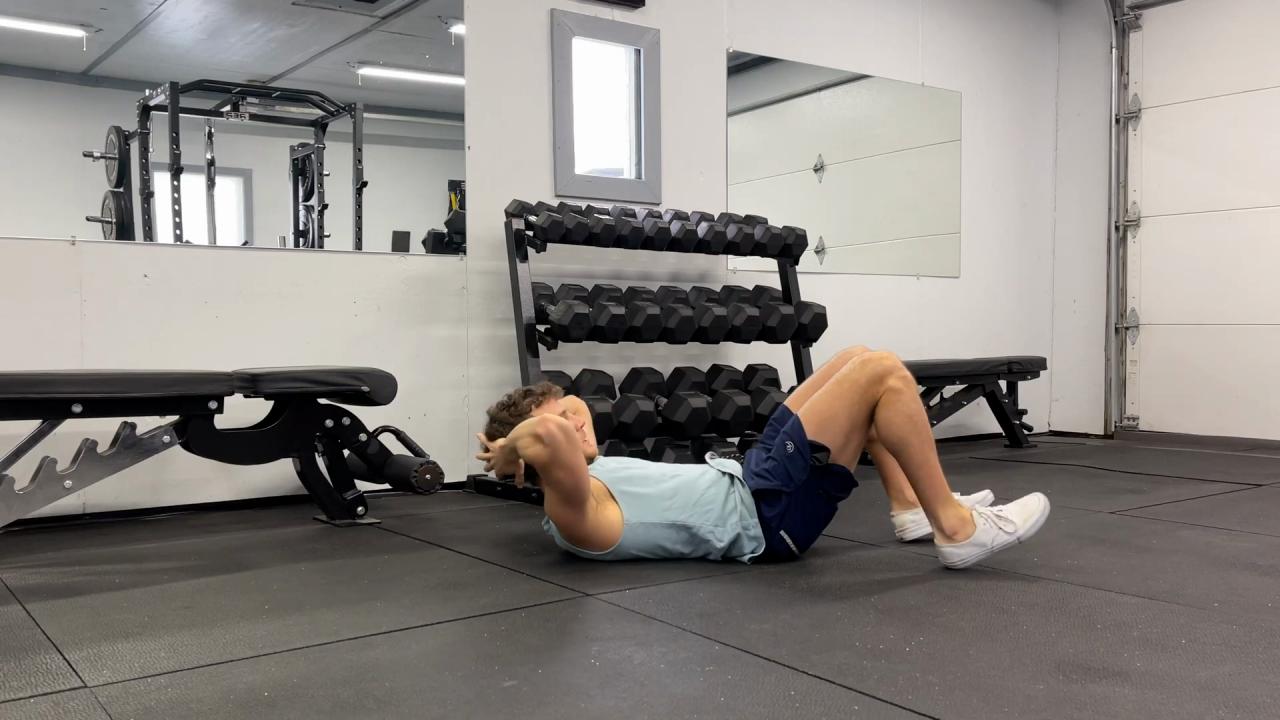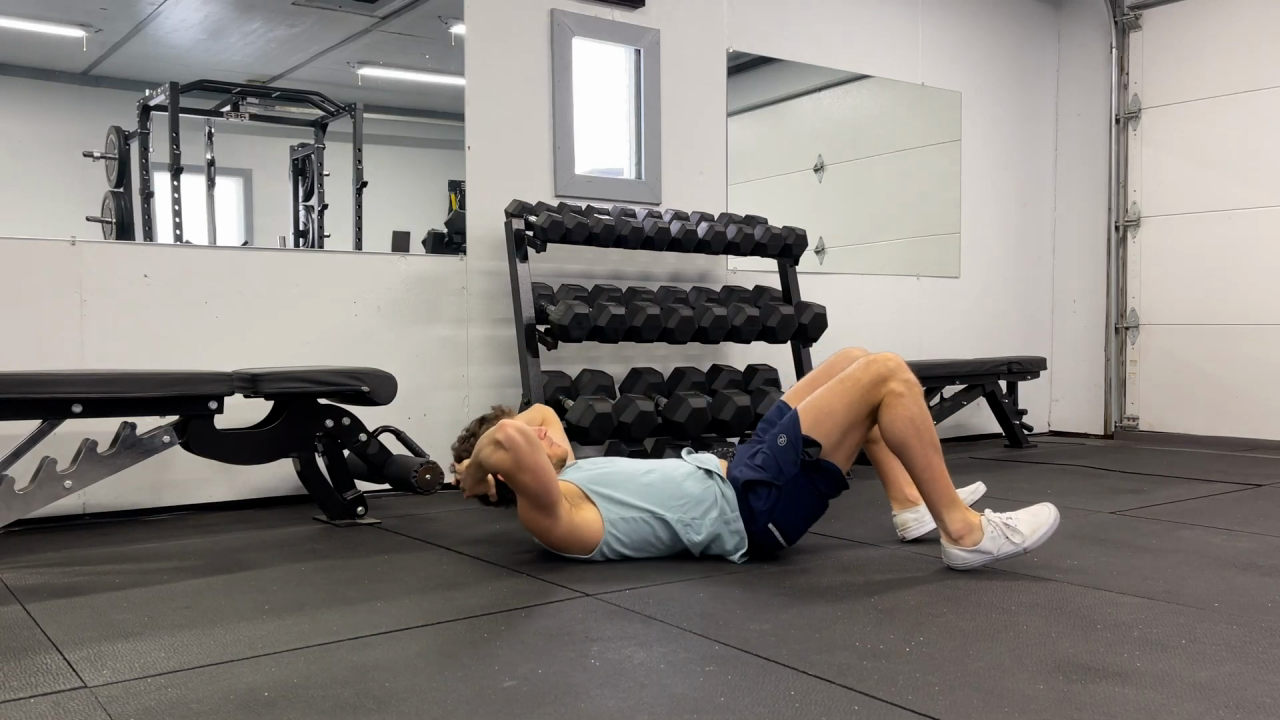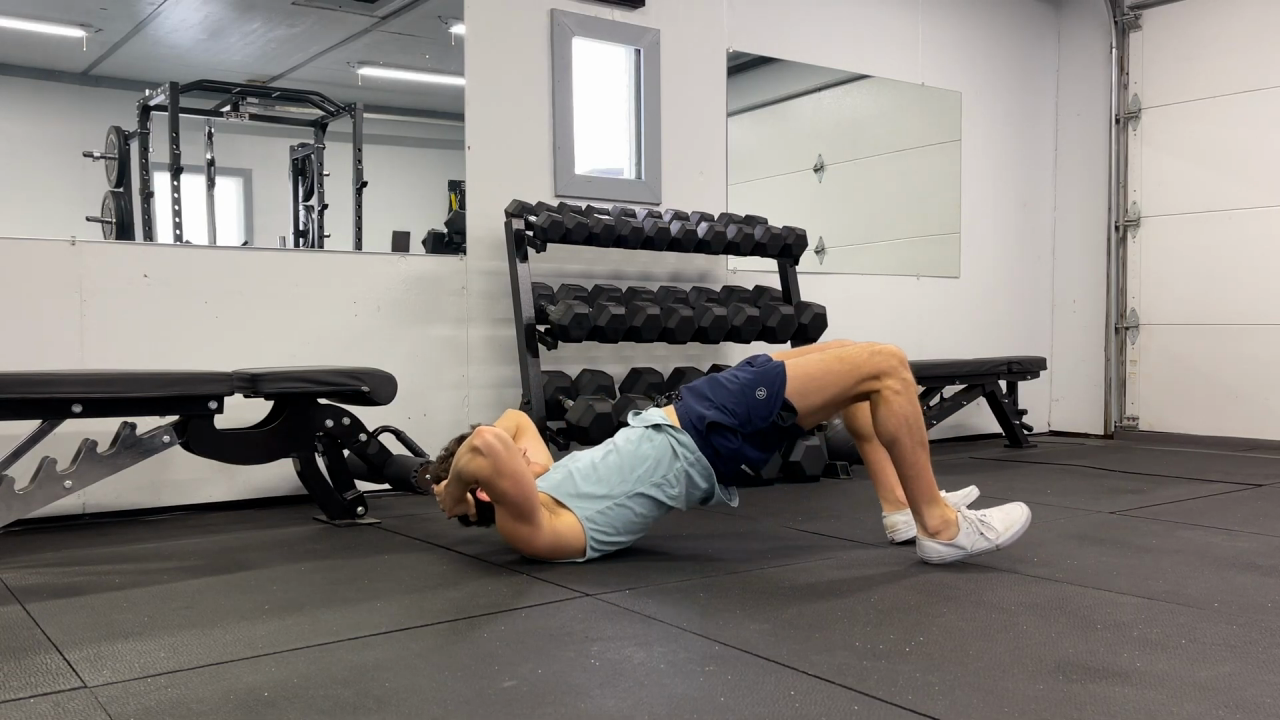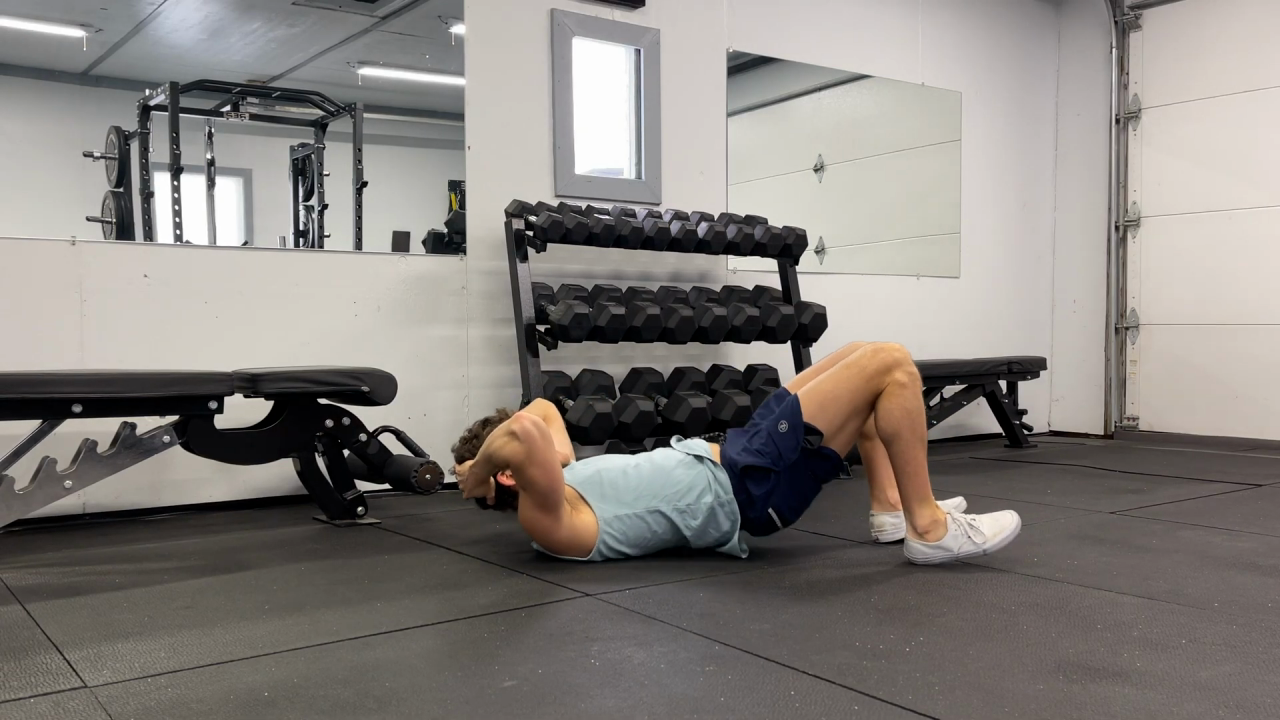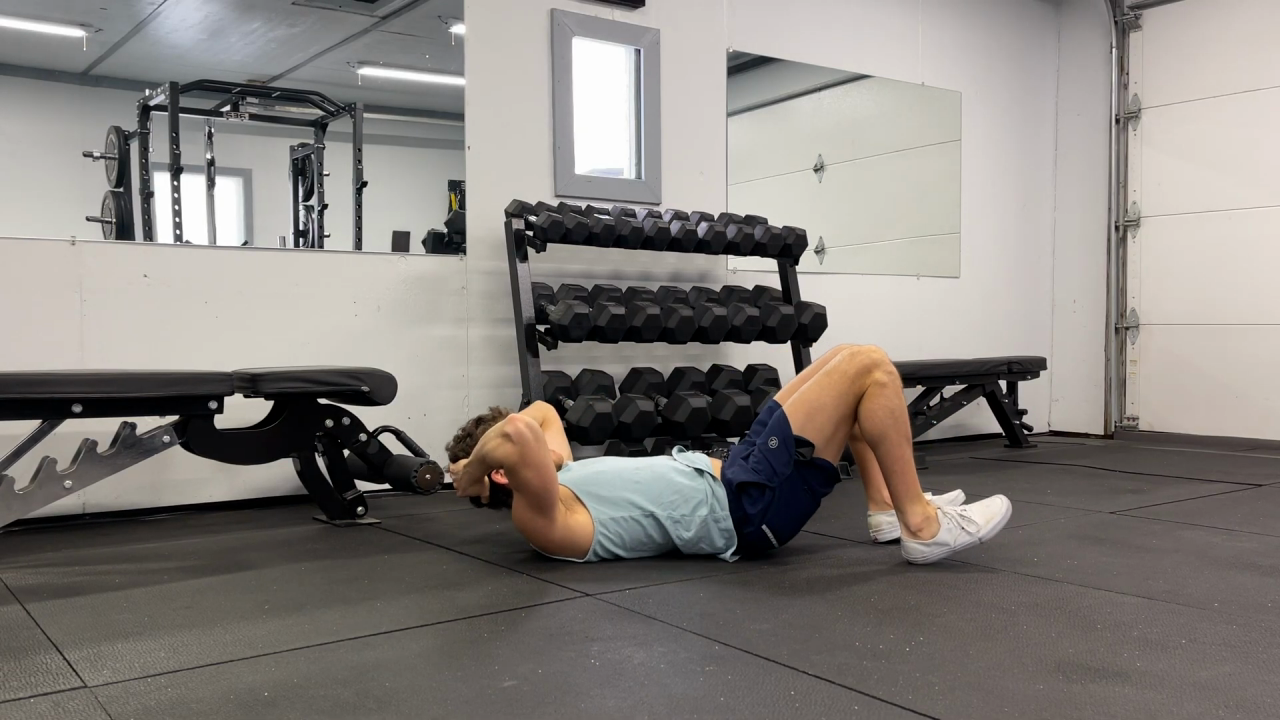
dt=1s
person 1, frame 1
left shoulder: (581, 478)
right shoulder: (570, 512)
left elbow: (571, 407)
right elbow: (548, 434)
left wrist: (508, 437)
right wrist: (507, 447)
left hip: (745, 478)
right hip: (768, 514)
left knee: (856, 361)
right knee: (884, 373)
left ankle: (911, 508)
right ankle: (957, 529)
person 1, frame 2
left shoulder: (566, 481)
right shoulder: (552, 518)
left elbow: (541, 412)
right elbow: (510, 440)
left wrist: (496, 438)
right wrist: (476, 466)
left hip: (735, 472)
right hip: (751, 501)
left knee: (856, 362)
right knee: (890, 375)
left ankle: (913, 505)
right ankle: (964, 532)
person 1, frame 3
left shoulder: (540, 489)
right shoulder: (527, 529)
left elbow: (514, 418)
right elbow: (486, 443)
right wrist: (453, 492)
left hip: (699, 419)
left knee: (853, 359)
right knee: (887, 367)
left ankle: (902, 509)
right ankle: (939, 527)
person 1, frame 4
left shoulder: (564, 483)
right shoulder: (550, 523)
left elbow: (542, 407)
right elbow: (524, 430)
right wrist: (476, 473)
left hip: (732, 459)
right hip: (749, 484)
left knee: (861, 359)
right knee: (892, 364)
left ankle: (893, 512)
right ankle: (929, 529)
person 1, frame 5
left shoulder: (558, 486)
right shoulder: (543, 520)
left elbow: (542, 411)
right elbow: (518, 433)
left wrist: (471, 457)
right wrist: (469, 472)
left hip: (731, 473)
right hip: (748, 504)
left knee: (846, 361)
right knee: (870, 367)
left ankle: (890, 510)
right ankle: (923, 525)
